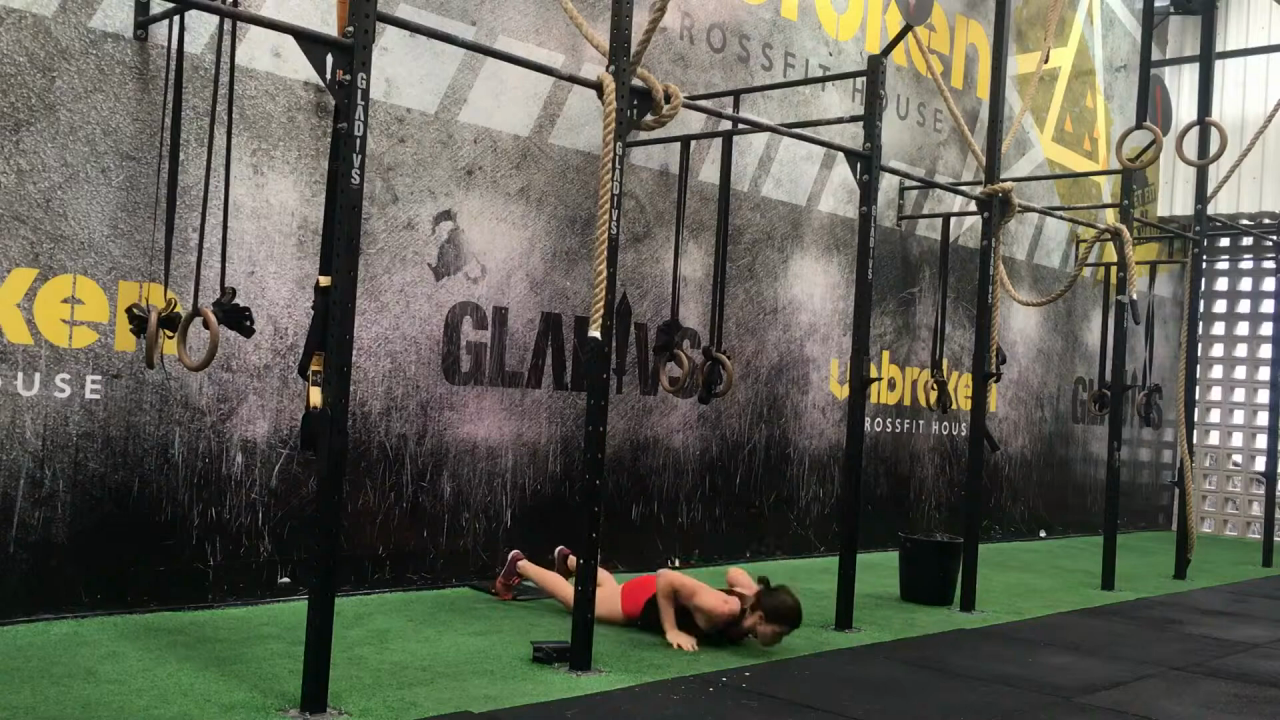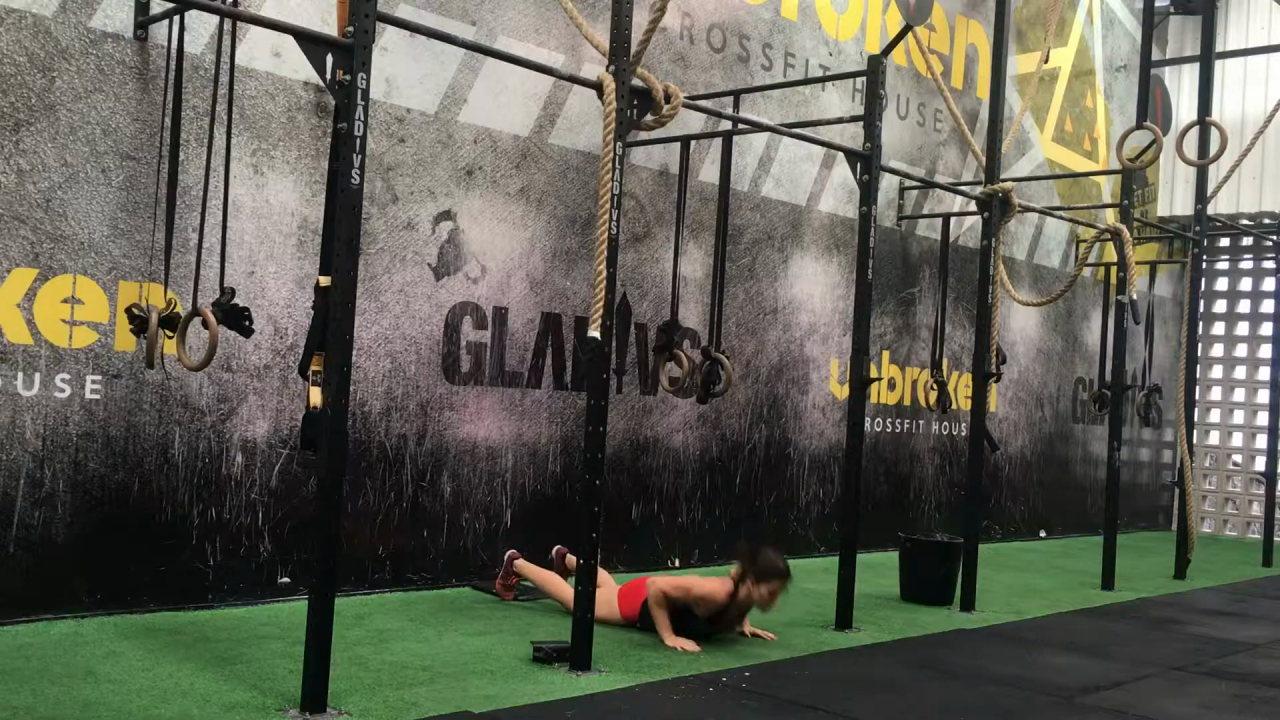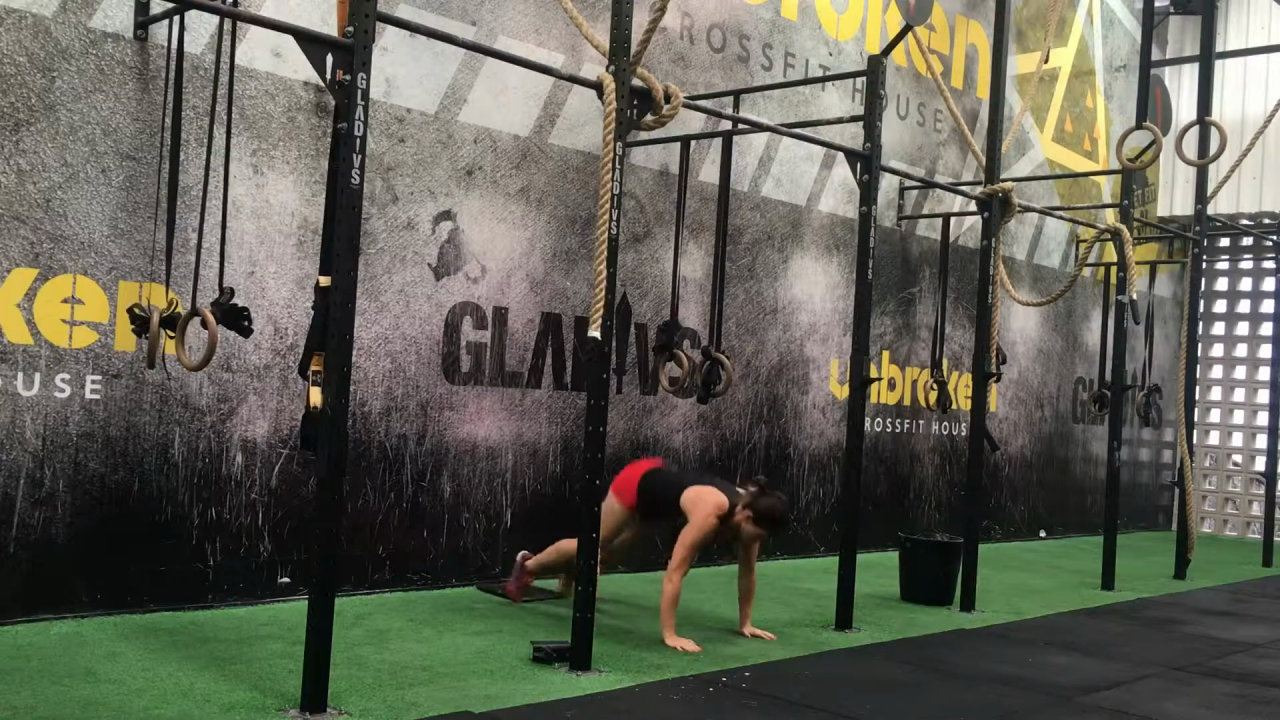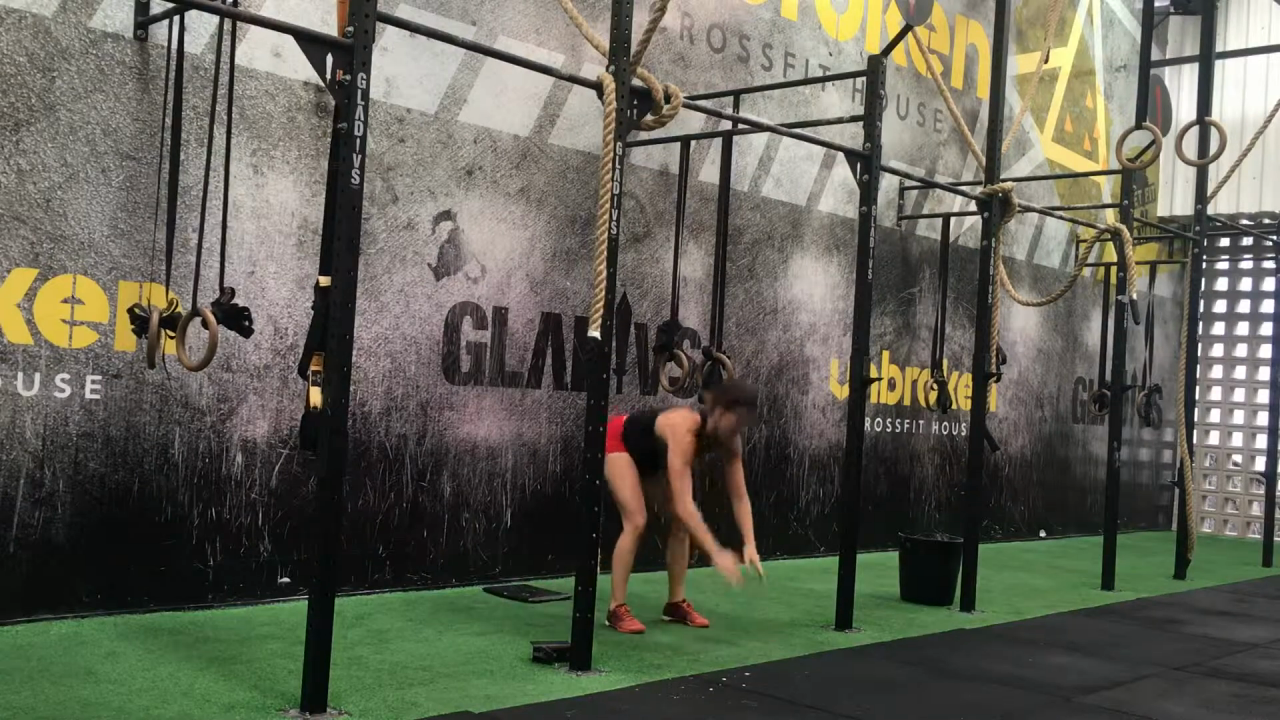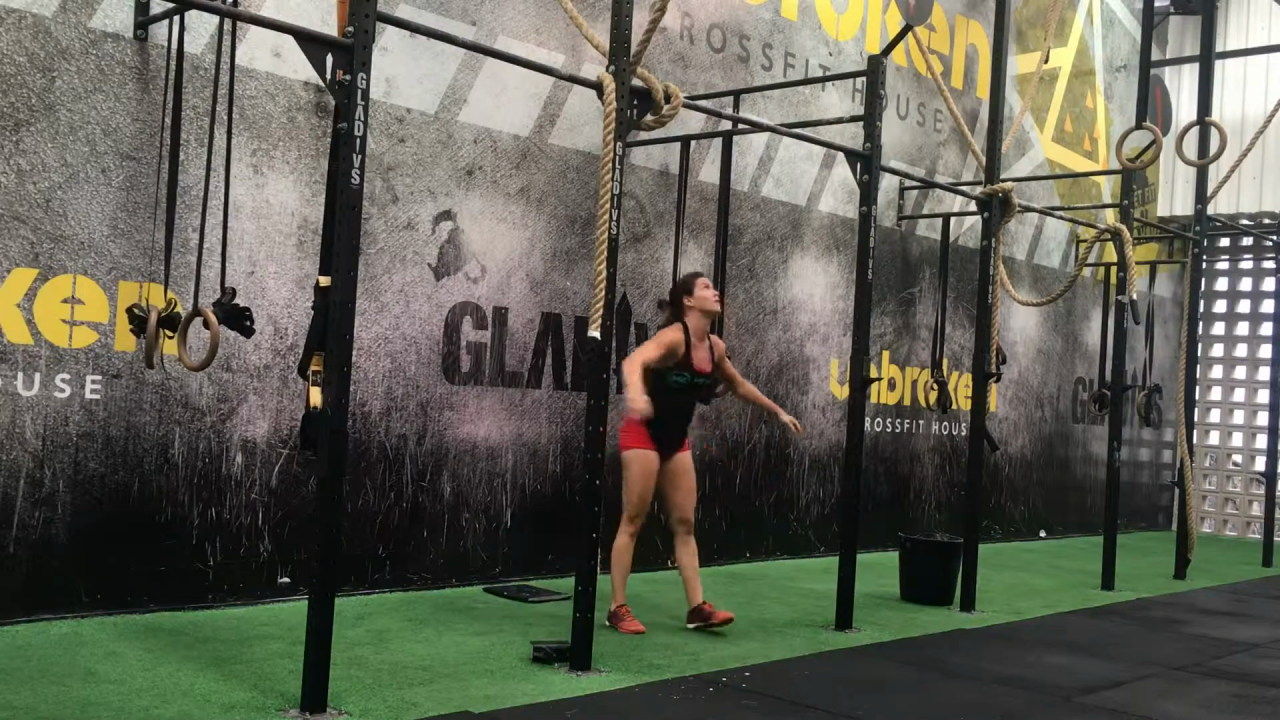
dt=0.5s
person 1, frame 1
left shoulder: (753, 599)
right shoulder: (722, 612)
left elbow: (734, 572)
right elbow: (663, 576)
left wrist: (743, 631)
right wrist: (672, 632)
left hip: (662, 598)
right hip: (642, 604)
left knee: (612, 585)
right knee: (575, 598)
left ankle: (567, 558)
right ankle: (520, 564)
person 1, frame 2
left shoulder: (746, 589)
right shoulder: (716, 595)
left elbow: (737, 572)
right elbow: (654, 585)
left wrist: (744, 623)
right wrist: (668, 636)
left hip: (664, 598)
right hip: (639, 605)
left knee: (611, 587)
right knee: (573, 599)
left ankle: (565, 558)
right ankle: (516, 563)
person 1, frame 3
left shoulder: (745, 510)
right shoulder: (712, 514)
left elbow: (747, 570)
right elbow: (675, 571)
left wrist: (745, 623)
right wrist: (670, 635)
left hip: (656, 479)
right hip: (637, 483)
left knee: (613, 547)
left ankle: (569, 566)
right ankle: (528, 565)
person 1, frame 4
left shoulder: (729, 439)
right shoulder: (684, 429)
left elbow: (739, 496)
right elbow: (683, 503)
left wrist: (749, 545)
right wrist: (716, 553)
left hip: (652, 456)
right hip: (620, 443)
left knee: (681, 521)
right knee: (636, 521)
left ankle: (676, 603)
right ankle: (617, 609)
person 1, frame 5
left shoulder: (713, 346)
right shoulder: (673, 336)
left elbow: (739, 385)
right elbow: (632, 362)
left wrist: (780, 413)
right wrist: (635, 390)
left hip: (674, 443)
right hip: (644, 434)
left knee: (684, 524)
right knee: (633, 522)
left ankle: (697, 607)
right ankle: (617, 608)
